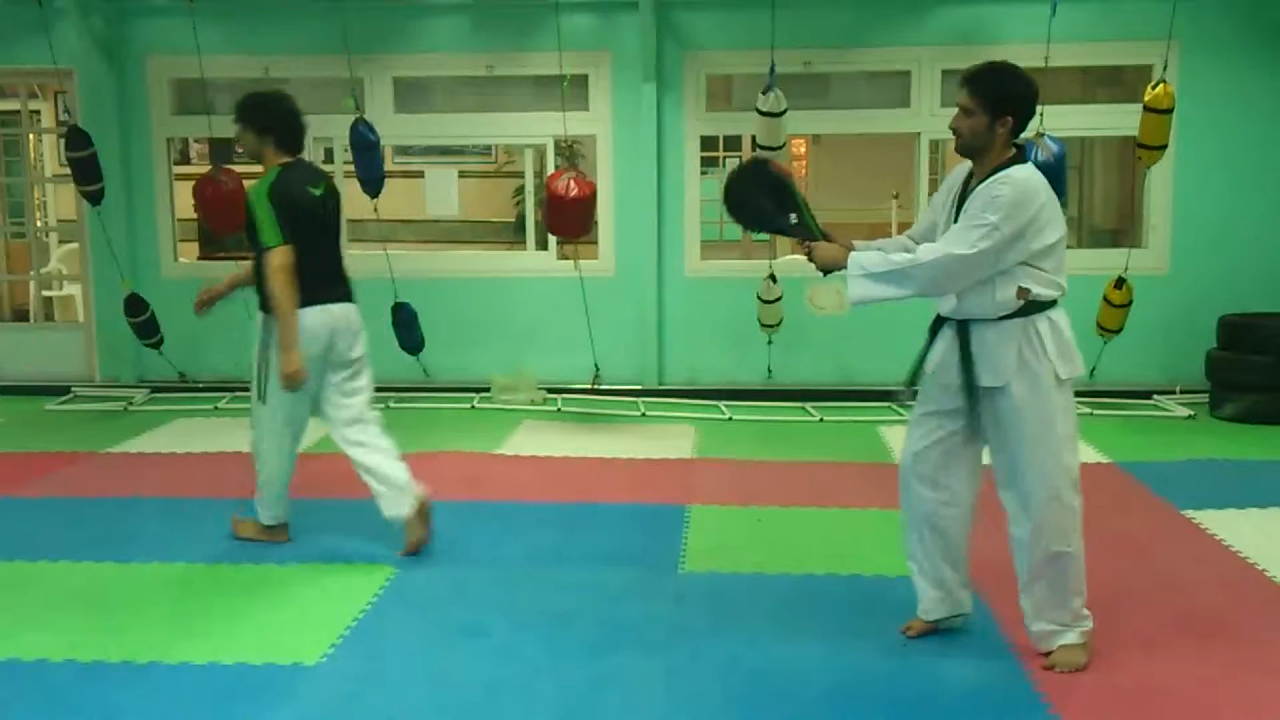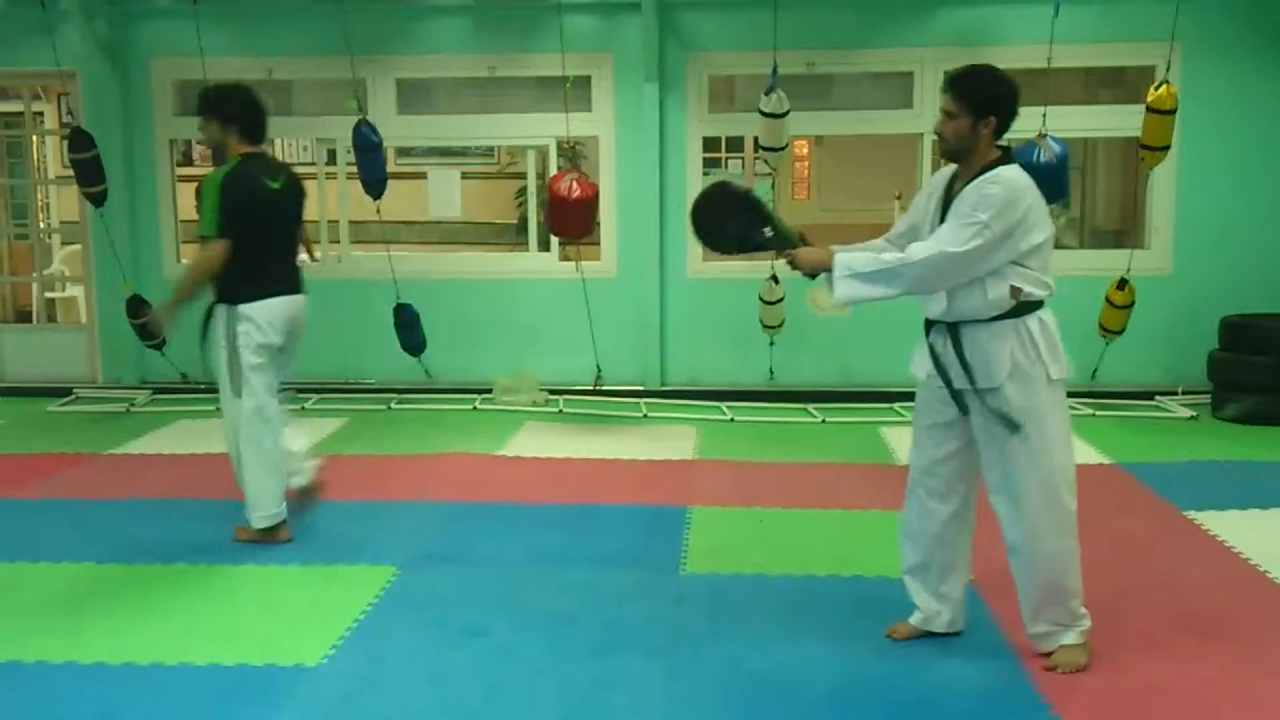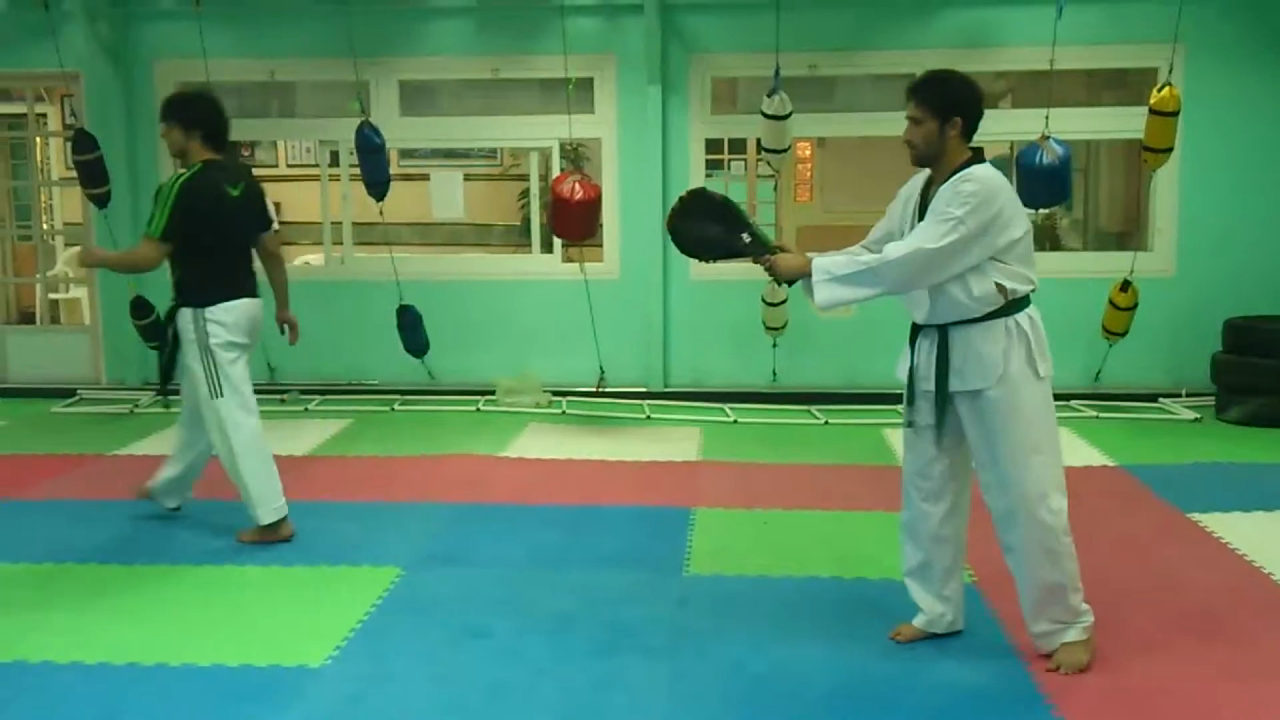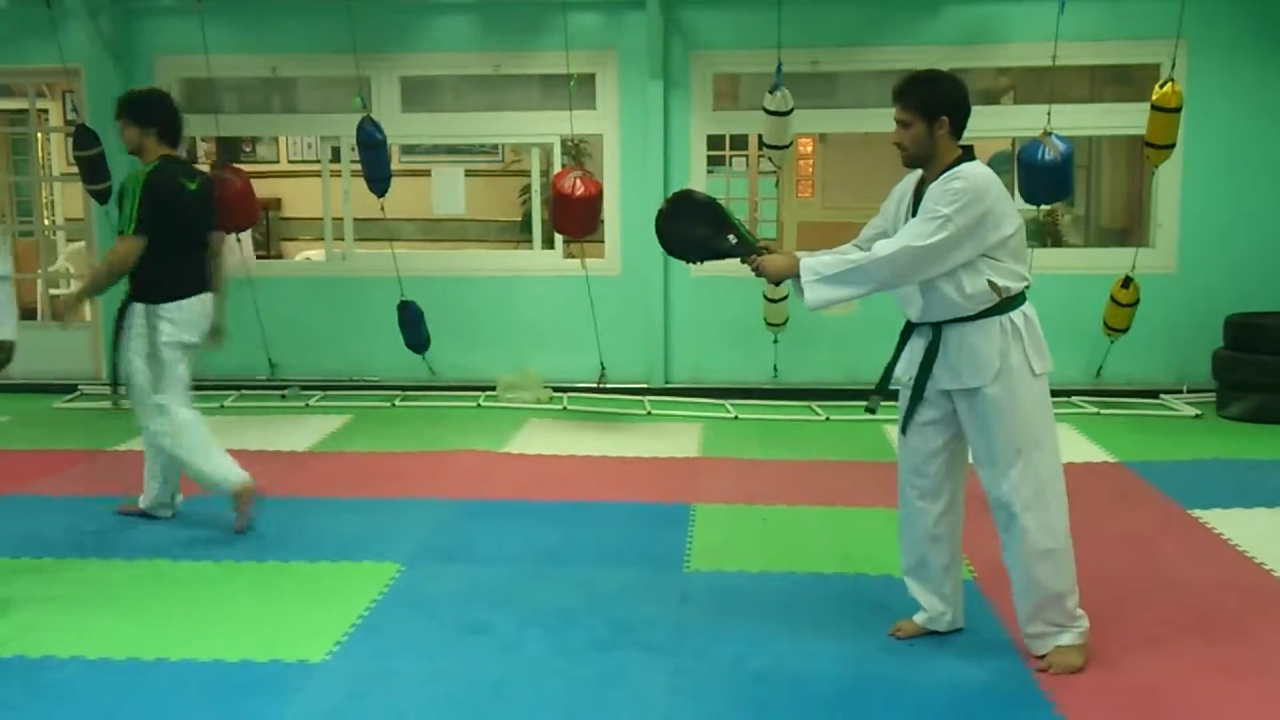
dt=0.2s
person 1, frame 1
left shoulder: (1020, 191)
right shoulder: (963, 178)
left elbow: (945, 267)
right elbow: (919, 244)
left wrist: (848, 263)
right wrist: (854, 248)
left hip: (1021, 354)
right hip: (963, 349)
left knee: (1040, 495)
right knee: (927, 471)
left ankle: (1064, 626)
right ankle: (942, 600)
person 1, frame 2
left shoulder: (1007, 191)
right shoulder: (944, 183)
left elbow: (932, 265)
right elbow: (898, 245)
left wrist: (832, 265)
right wrist: (830, 254)
left hip: (1011, 355)
right hip: (949, 353)
left knee: (1033, 497)
right knee: (934, 488)
left ankle: (1062, 628)
right ankle: (936, 610)
person 1, frame 3
left shoulder: (982, 190)
right shoulder: (917, 190)
left elbow: (908, 264)
right elbow: (874, 251)
left wrist: (810, 269)
right wrist: (801, 262)
left hip: (998, 354)
right hip: (936, 354)
left knee: (1025, 494)
right knee: (927, 487)
left ankle: (1064, 625)
right ankle: (936, 611)
person 1, frame 4
left shoulder: (974, 188)
right shoulder: (910, 189)
left elbow: (896, 261)
right elbow: (864, 250)
left wrist: (798, 269)
right wrist: (794, 261)
left hip: (993, 352)
right hip: (931, 351)
left knee: (1024, 494)
right knee: (923, 484)
left ankle: (1060, 628)
right ankle: (937, 608)
person 2, frame 1
left shoulder: (265, 193)
right shoulder: (322, 182)
left elbow: (279, 271)
left wrist: (289, 348)
right wrist: (225, 287)
left hip: (298, 321)
right hip: (342, 312)
left knee: (275, 424)
right knee: (355, 420)
left ankle: (270, 521)
right ankle: (407, 502)
person 2, frame 2
left shoulder: (224, 181)
right shoulder: (286, 177)
left elbow: (212, 259)
left wrist: (169, 306)
left hip: (249, 311)
right hip: (291, 301)
left knee: (250, 415)
right knee: (262, 405)
left ankle: (268, 520)
right ankle: (300, 475)
person 2, frame 3
left shoulder: (182, 188)
right shoulder: (246, 182)
left elbow: (147, 258)
right elbow: (271, 251)
left wrist: (99, 259)
right wrist: (284, 305)
left hip: (209, 314)
right hip: (244, 305)
left knee: (233, 416)
right knee: (197, 408)
left ankle: (272, 518)
right ankle: (170, 489)
person 2, frame 4
left shoulder: (144, 181)
right shoulder: (198, 181)
left elbow: (126, 256)
right elbow: (214, 250)
left wrist: (82, 294)
right wrist: (213, 310)
left hip: (160, 311)
right hip: (195, 303)
left knee: (164, 412)
right knee: (161, 403)
left ankle: (236, 483)
right ankle: (158, 499)
